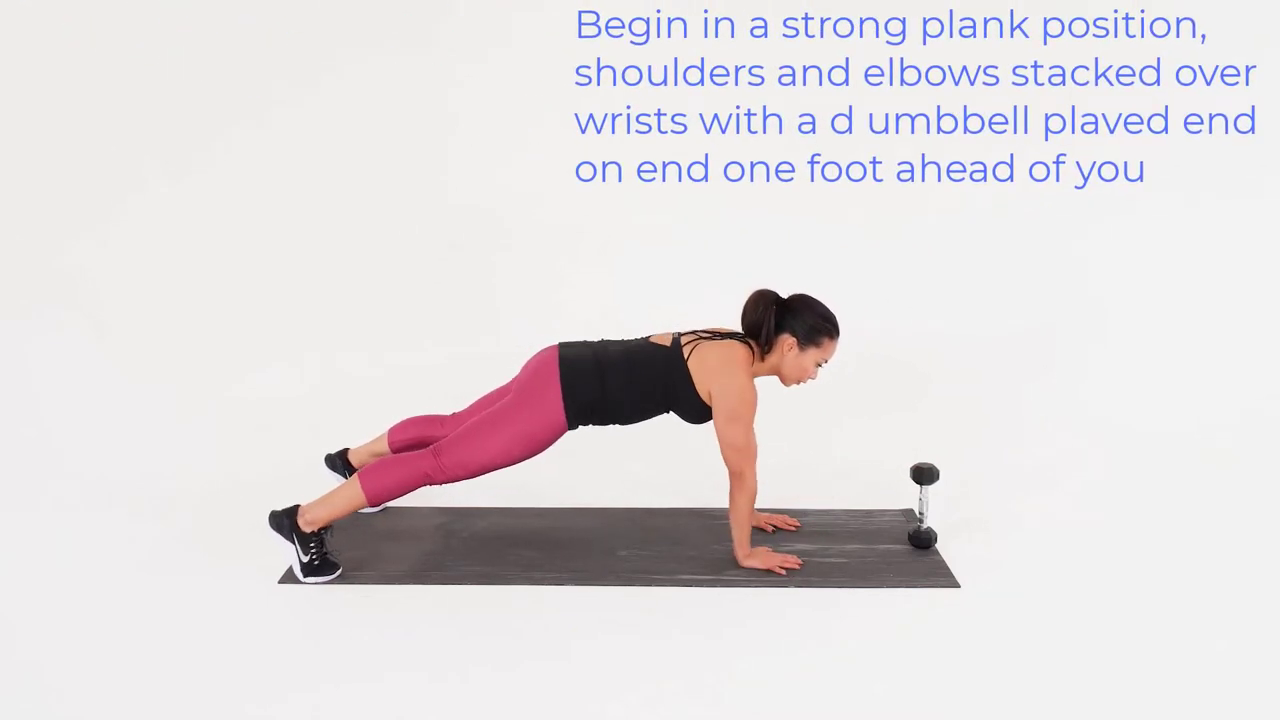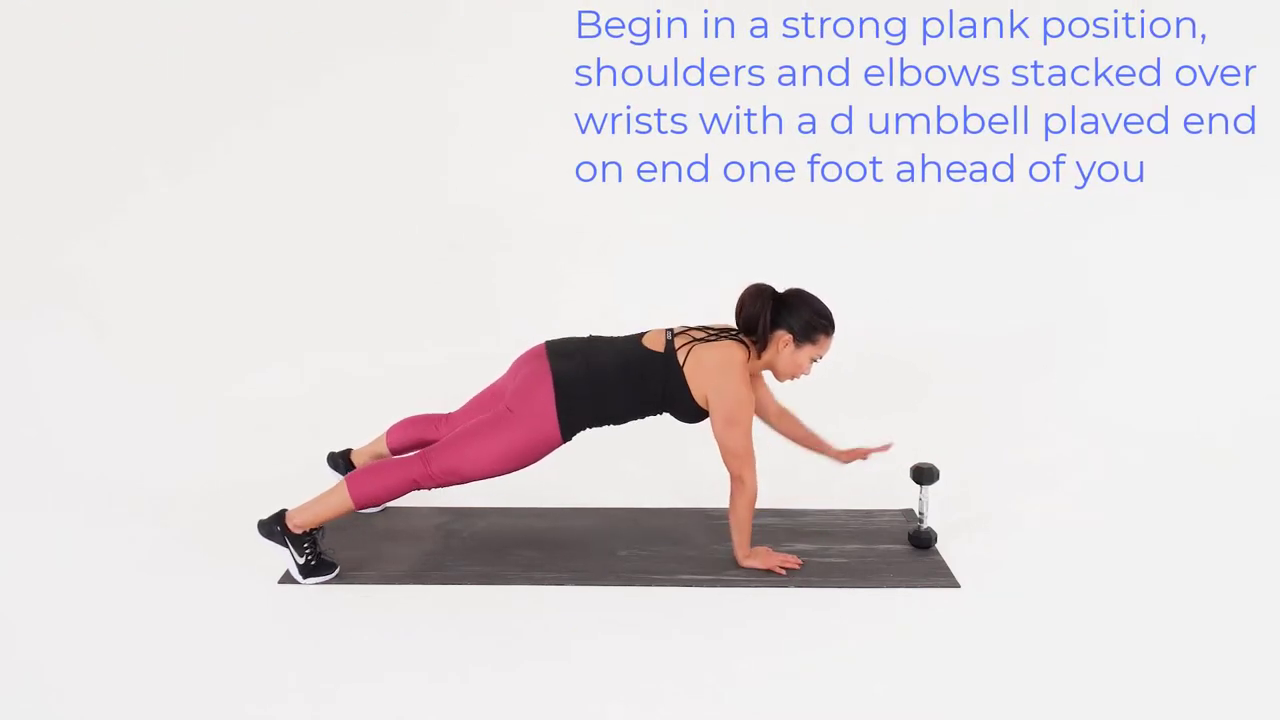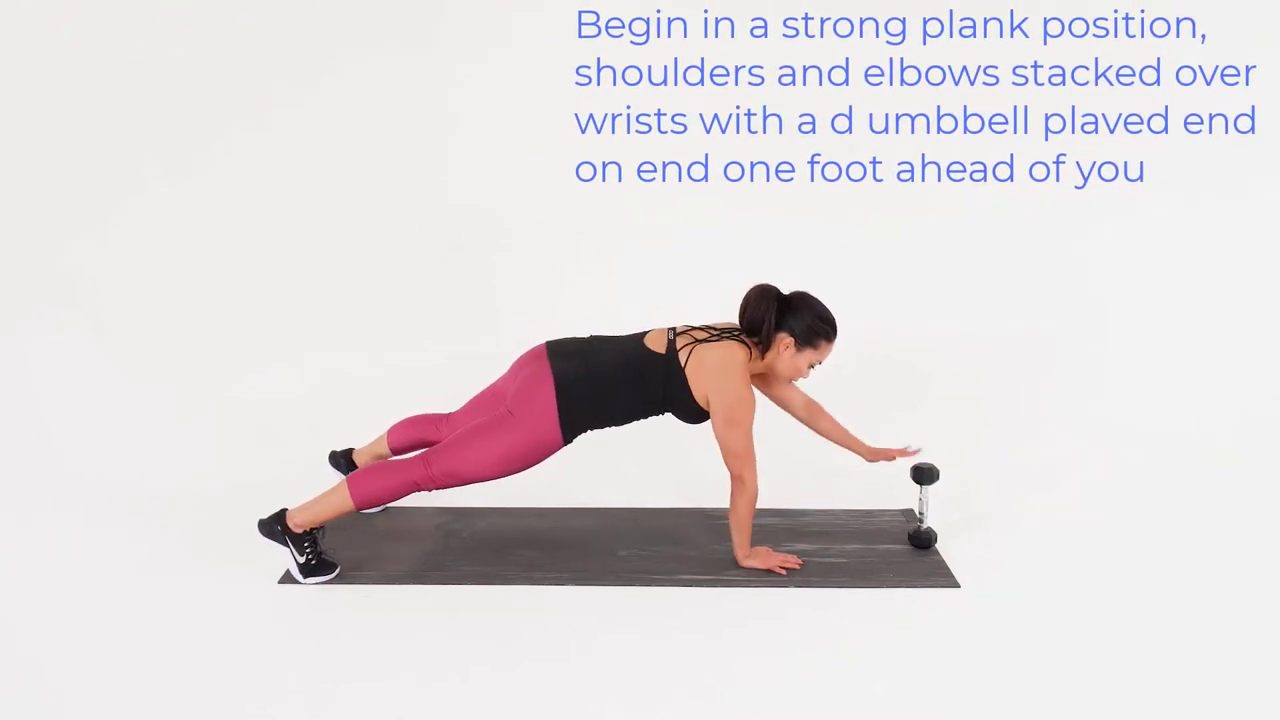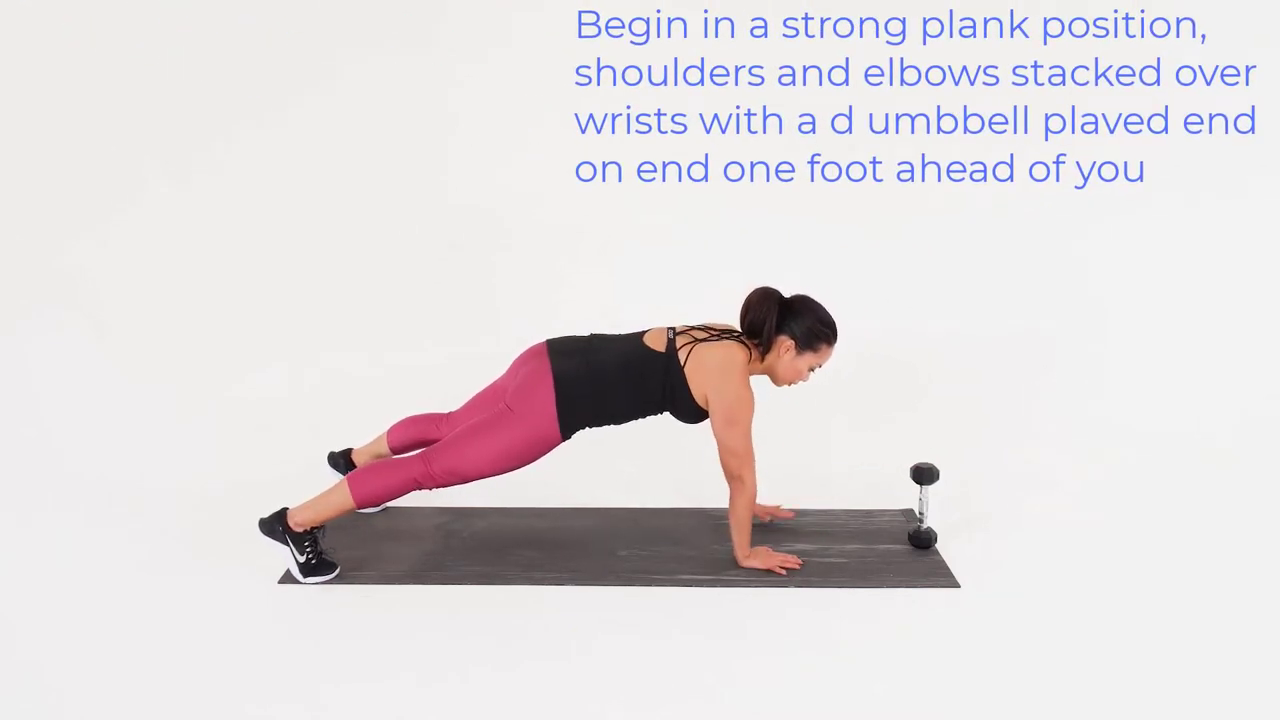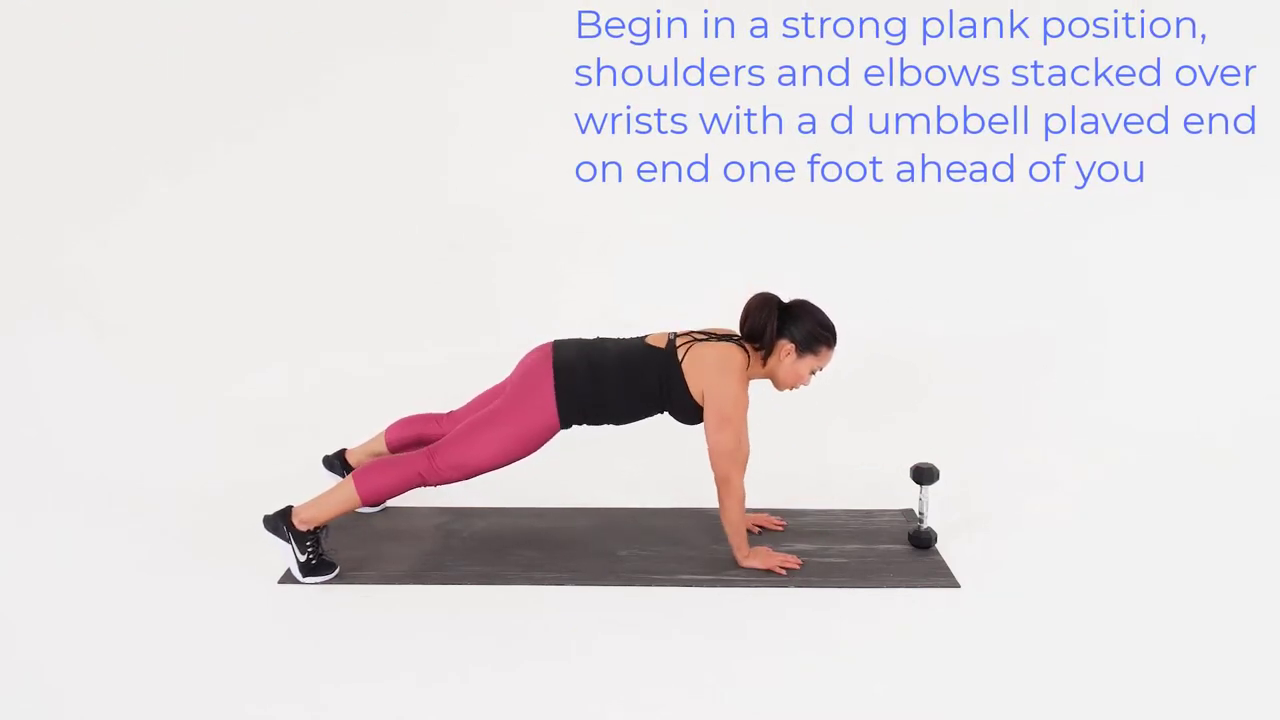
dt=0.3s
person 1, frame 1
left shoulder: (735, 349)
right shoulder: (736, 378)
left elbow: (743, 443)
right elbow: (742, 472)
left wrist: (751, 511)
right wrist: (745, 550)
left hip: (558, 368)
right hip: (561, 397)
left knee: (454, 428)
right knee: (444, 461)
left ankle: (354, 459)
right ankle: (303, 520)
person 1, frame 2
left shoulder: (734, 346)
right shoulder: (729, 375)
left elbow: (772, 411)
right elbow: (744, 477)
left wrist: (834, 452)
right wrist: (745, 551)
left hip: (548, 368)
right hip: (556, 407)
left knee: (450, 428)
right knee: (435, 466)
left ankle: (356, 459)
right ankle: (293, 524)
person 1, frame 3
left shoulder: (738, 343)
right shoulder: (730, 379)
left elbow: (796, 401)
right elbow: (743, 478)
left wrist: (867, 449)
right wrist: (746, 552)
left hip: (549, 366)
right hip: (554, 407)
left knee: (453, 427)
right knee: (439, 467)
left ankle: (356, 458)
right ankle: (294, 523)
person 1, frame 4
left shoulder: (726, 342)
right shoulder: (732, 378)
left elbow: (731, 434)
right elbow: (742, 474)
left wrist: (753, 504)
right wrist: (745, 552)
left hip: (547, 364)
right hip: (552, 405)
left knee: (452, 427)
right knee: (437, 466)
left ankle: (355, 459)
right ankle: (295, 523)
person 1, frame 5
left shoulder: (734, 350)
right shoulder: (729, 374)
left elbow: (735, 446)
right elbow: (727, 473)
left wrist: (738, 511)
right wrist: (744, 552)
left hip: (554, 370)
right hip: (553, 391)
left knee: (450, 426)
right knee: (439, 462)
left ankle: (349, 459)
right ankle: (299, 520)
